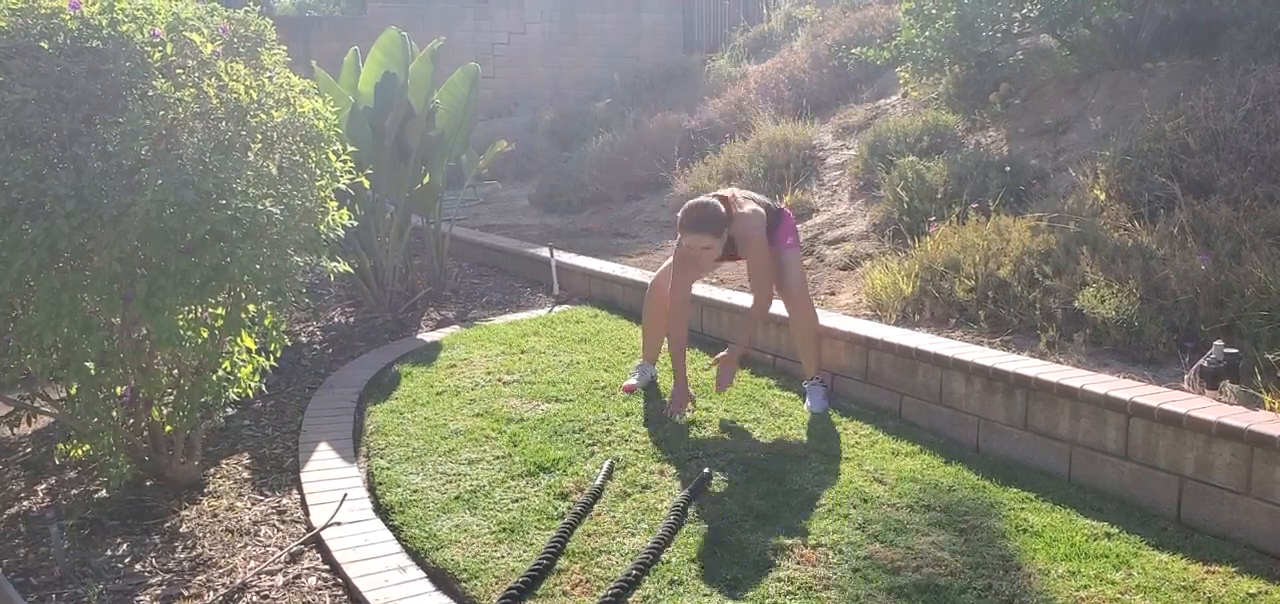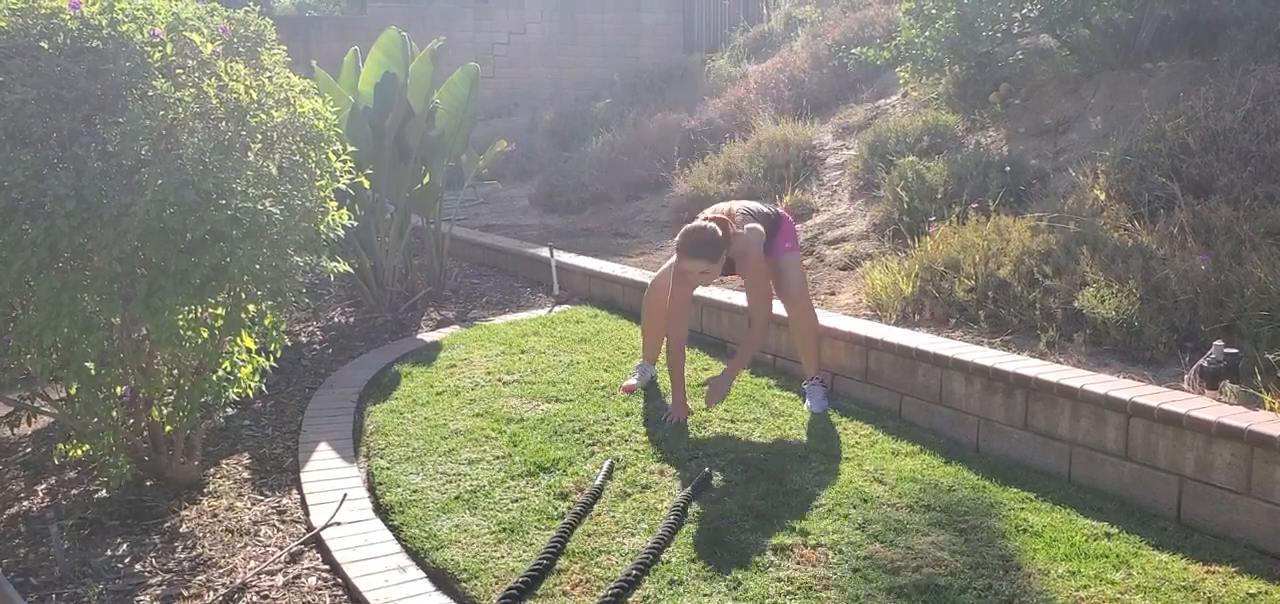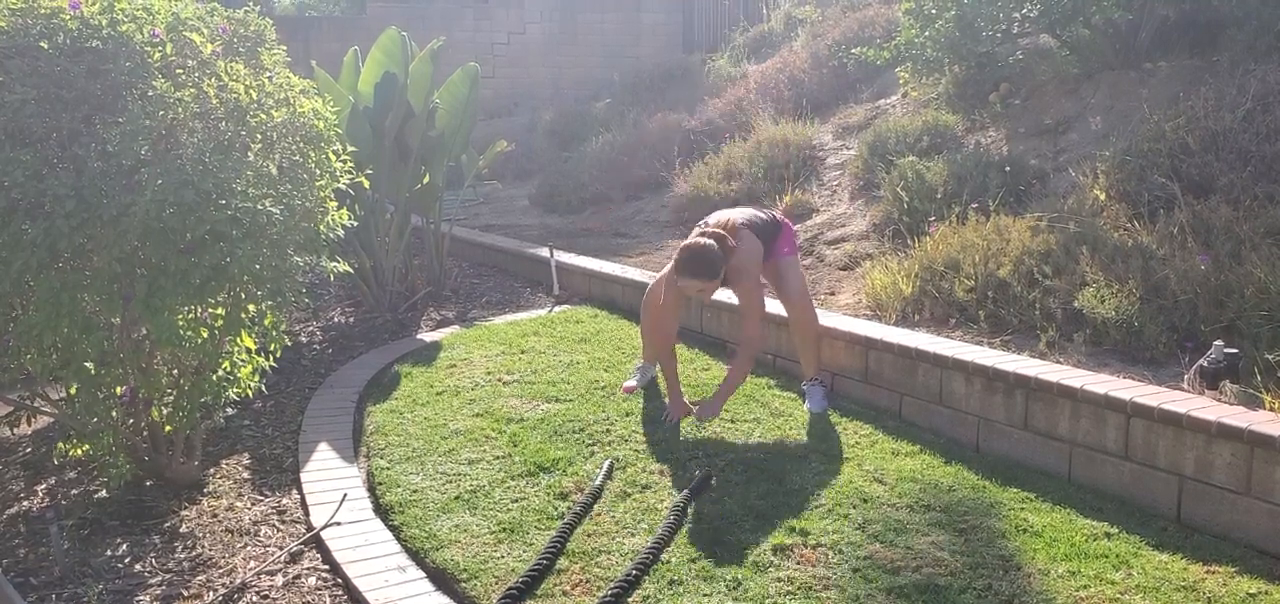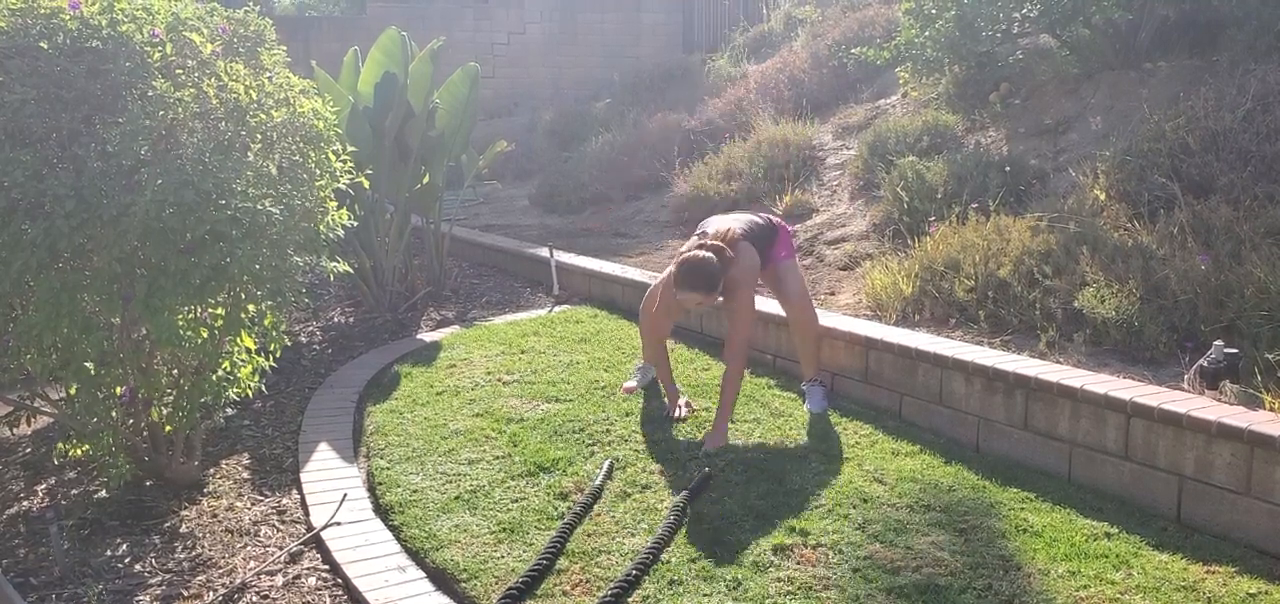
dt=0.1s
person 1, frame 1
left shoulder: (748, 227)
right shoulder: (690, 241)
left elbow: (762, 299)
right elbow: (676, 317)
left wrist: (734, 353)
right wrist: (681, 384)
left hip: (775, 226)
left knee: (796, 296)
right knee: (659, 290)
left ankle: (814, 381)
right ankle: (646, 365)
person 1, frame 2
left shoulder: (746, 248)
right shoulder: (690, 260)
left elbow: (760, 323)
right elbow: (676, 329)
left wrist: (728, 376)
right wrist: (678, 396)
left hip: (775, 230)
left knee: (796, 299)
right knee: (657, 293)
left ankle: (813, 381)
right ankle: (646, 366)
person 1, frame 3
left shoulder: (743, 266)
right shoulder: (683, 266)
left elbow: (751, 343)
right elbow: (664, 335)
left wrist: (719, 400)
right wrist: (675, 397)
left hip: (773, 235)
right hip: (716, 235)
left knee: (799, 305)
right knee: (654, 299)
left ankle: (813, 381)
right ankle: (647, 366)
person 1, frame 4
left shoulder: (738, 276)
right shoulder: (679, 276)
left elbow: (735, 360)
right elbow: (657, 336)
left wrist: (720, 424)
right wrist: (672, 394)
left hip: (772, 238)
right hip: (713, 238)
left knee: (800, 309)
right knee: (653, 307)
left ankle: (813, 383)
right ankle: (647, 367)
